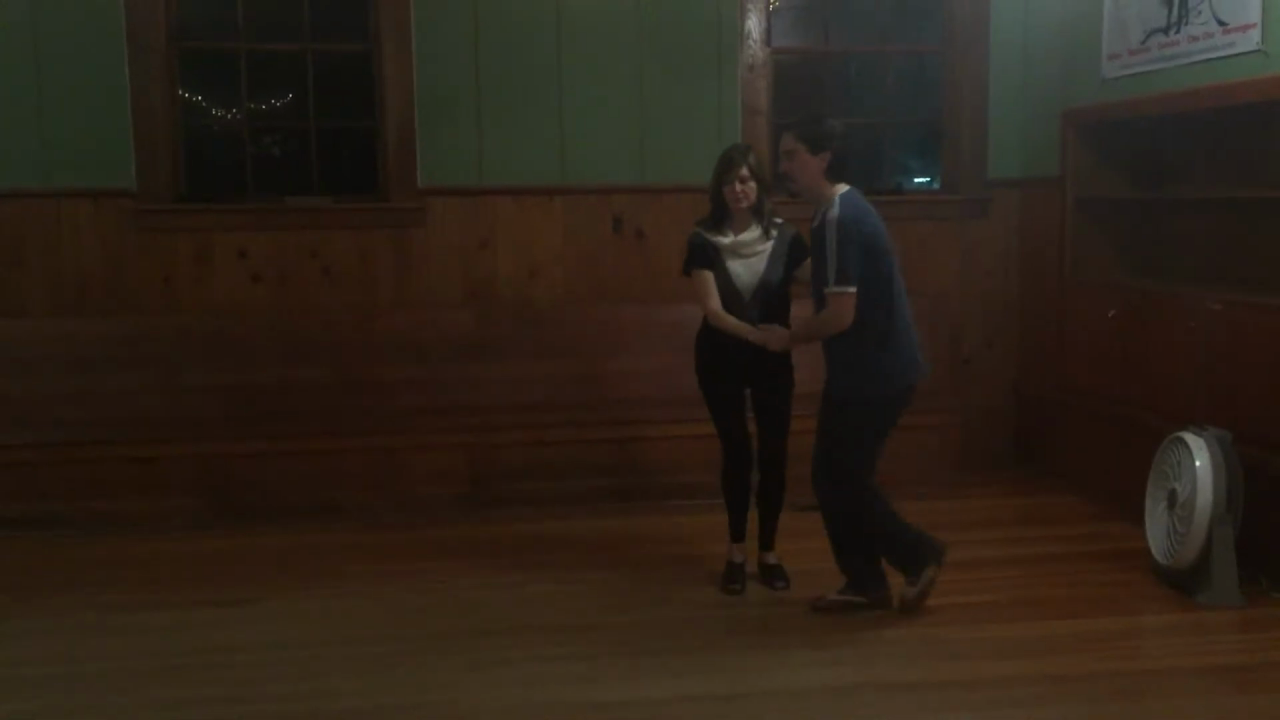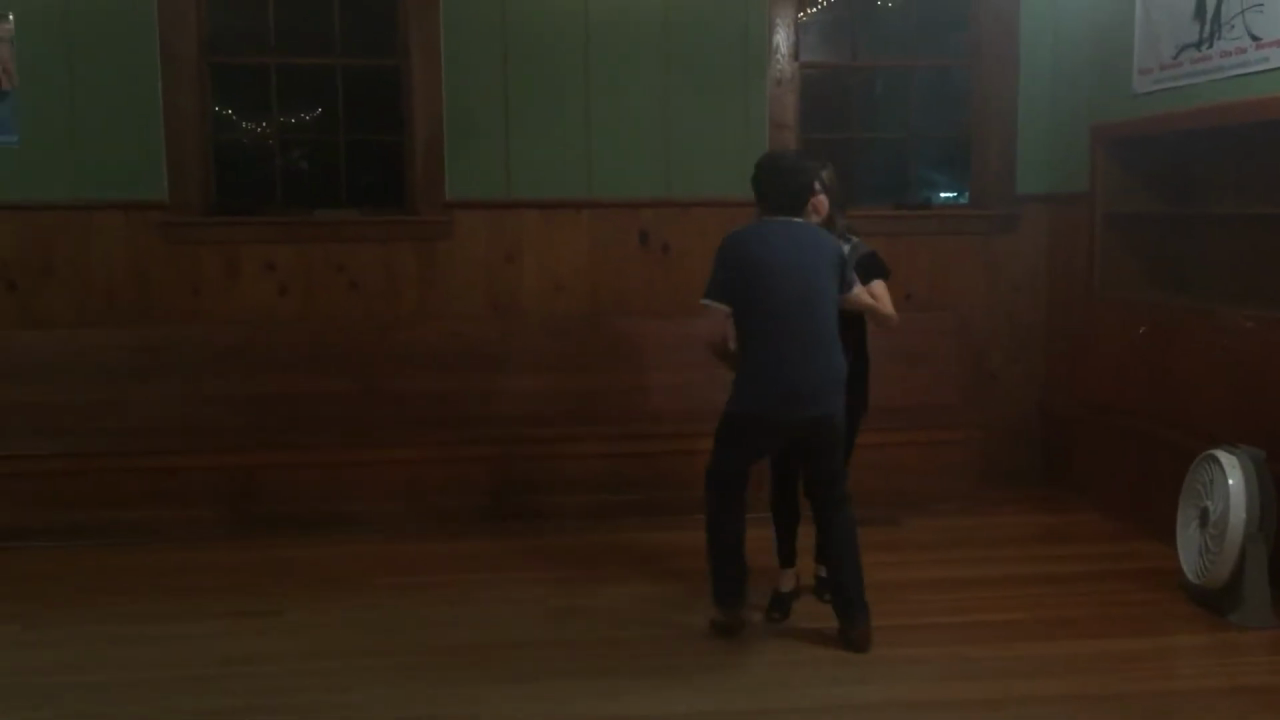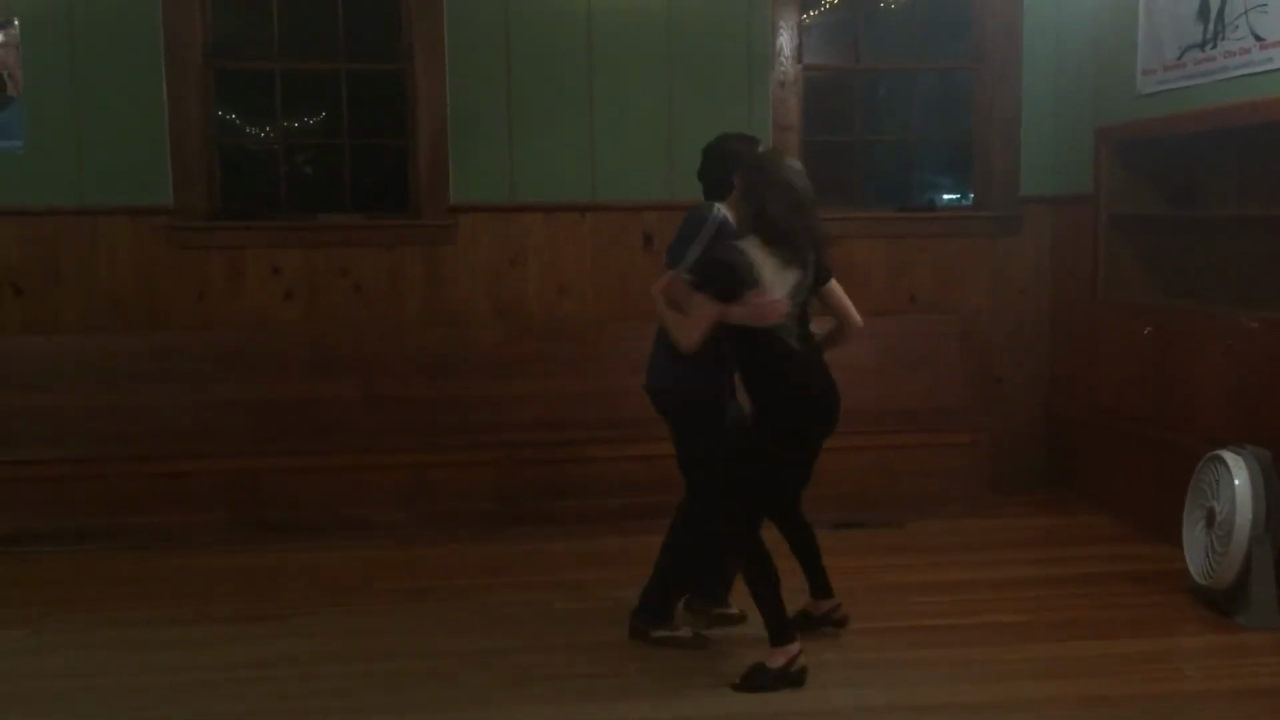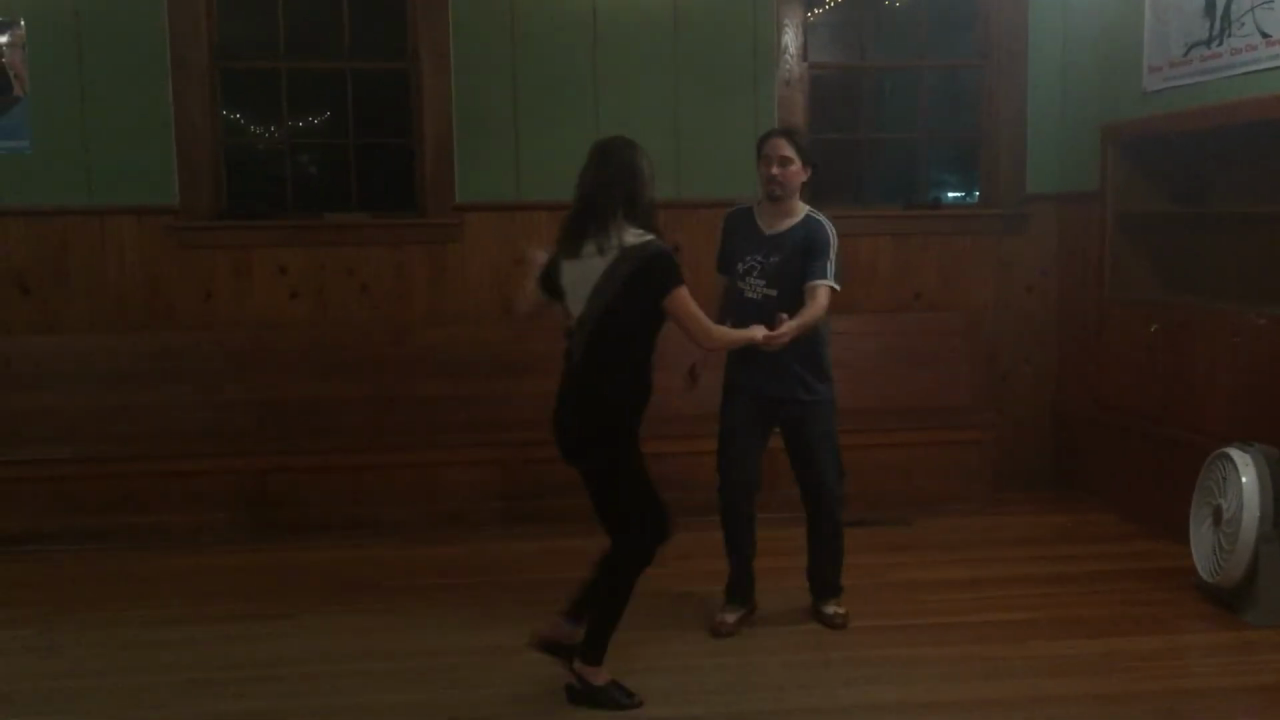
dt=0.7s
person 1, frame 1
left shoulder: (784, 238)
right shoulder: (704, 242)
right elbow: (712, 310)
right wrist: (756, 334)
left hip: (773, 360)
right hip: (720, 359)
left knee: (774, 452)
right knee: (736, 450)
left ankle: (768, 551)
right ankle: (736, 549)
person 1, frame 2
left shoulder: (858, 255)
left elbow: (889, 317)
left hip: (844, 378)
right knee: (785, 471)
left ankle: (824, 565)
right ankle: (786, 577)
person 1, frame 3
left shoulder: (729, 258)
right shoulder: (807, 253)
left elbow: (688, 338)
right elbow: (852, 323)
left wrist: (668, 296)
left hip: (780, 404)
right hip: (819, 395)
left knee: (741, 521)
right knee: (784, 503)
left ankle: (785, 654)
right ankle: (825, 601)
person 1, frame 4
left shoulder: (570, 253)
right shoulder: (647, 255)
left elbow: (528, 302)
right elbow: (705, 336)
left wrist: (536, 265)
right wrist: (753, 333)
left hip: (581, 411)
right hip: (605, 419)
left knee: (646, 525)
right knee: (632, 538)
left ankle: (567, 628)
right ankle: (587, 670)
person 2, frame 1
left shoulder: (838, 219)
right shoulder: (838, 211)
left elbow: (840, 315)
left wrist: (789, 336)
left hip: (876, 372)
right hip: (868, 367)
left knee: (843, 482)
right knee: (835, 477)
left ankle: (920, 554)
right ankle: (865, 583)
person 2, frame 2
left shoulder: (738, 244)
right shoulder: (828, 245)
left elbow: (719, 336)
right elbow: (854, 298)
left hip: (760, 399)
right hip: (824, 398)
left knee: (723, 486)
right knee: (832, 502)
left ankle: (729, 605)
right ankle: (854, 619)
person 2, frame 3
left shoulder: (713, 223)
right shoulder: (713, 224)
right wrist: (756, 313)
left hip: (701, 378)
right hip: (688, 382)
left knee: (723, 480)
right knee: (709, 489)
left ankle: (713, 597)
right ankle: (653, 615)
person 2, frame 4
left shoulder: (818, 231)
right shoulder: (735, 223)
left elbow: (819, 302)
left wrist: (792, 329)
left hip: (806, 383)
right hip: (745, 380)
left knee: (823, 489)
right knee: (736, 488)
left ankle: (826, 593)
right ankle: (739, 596)
